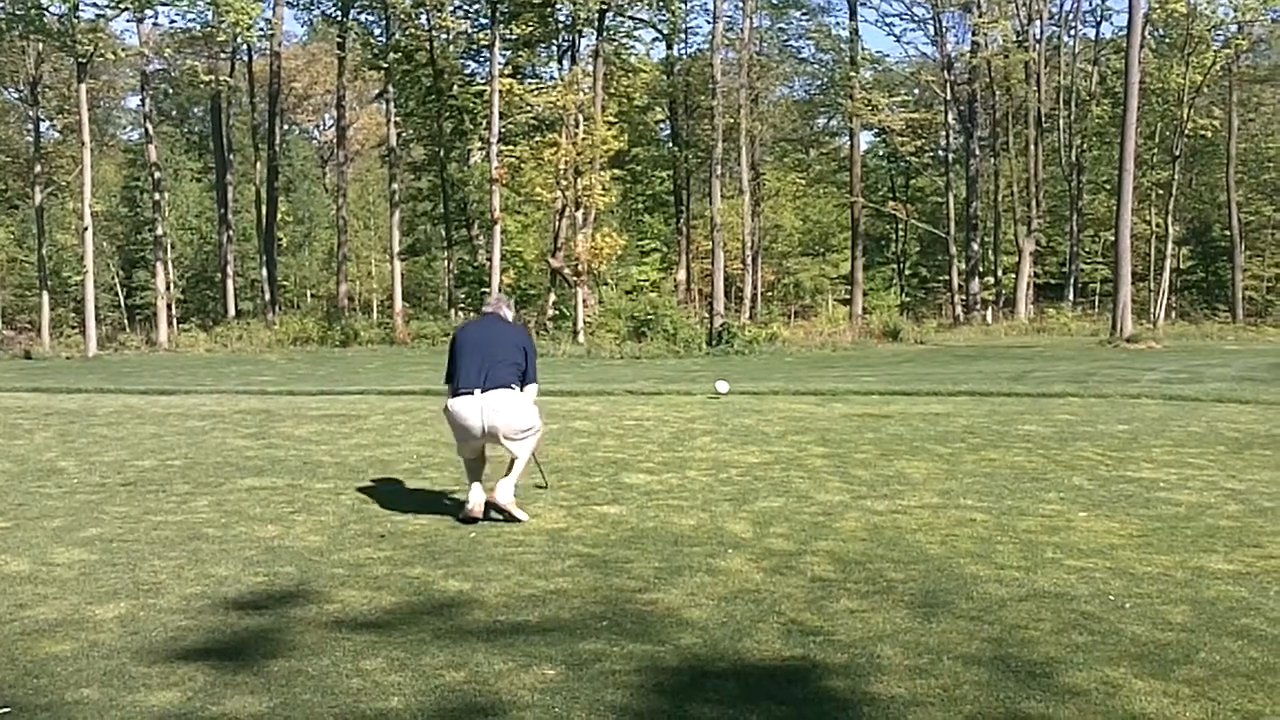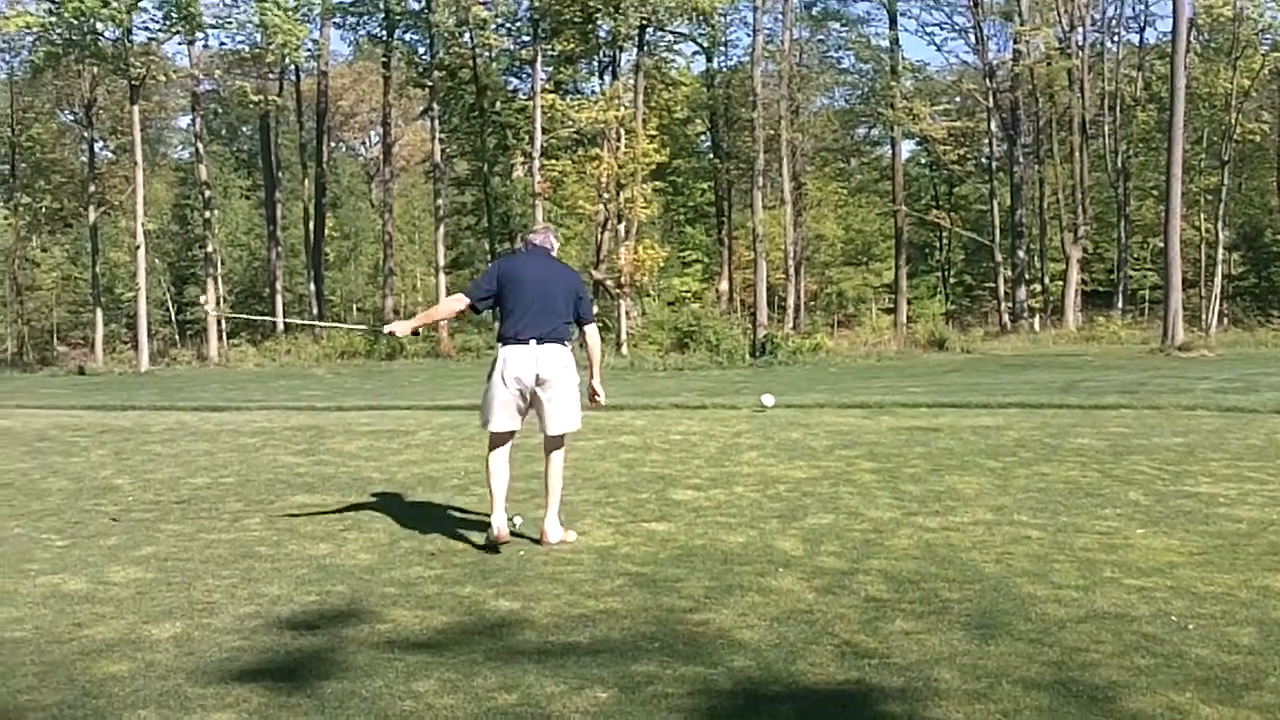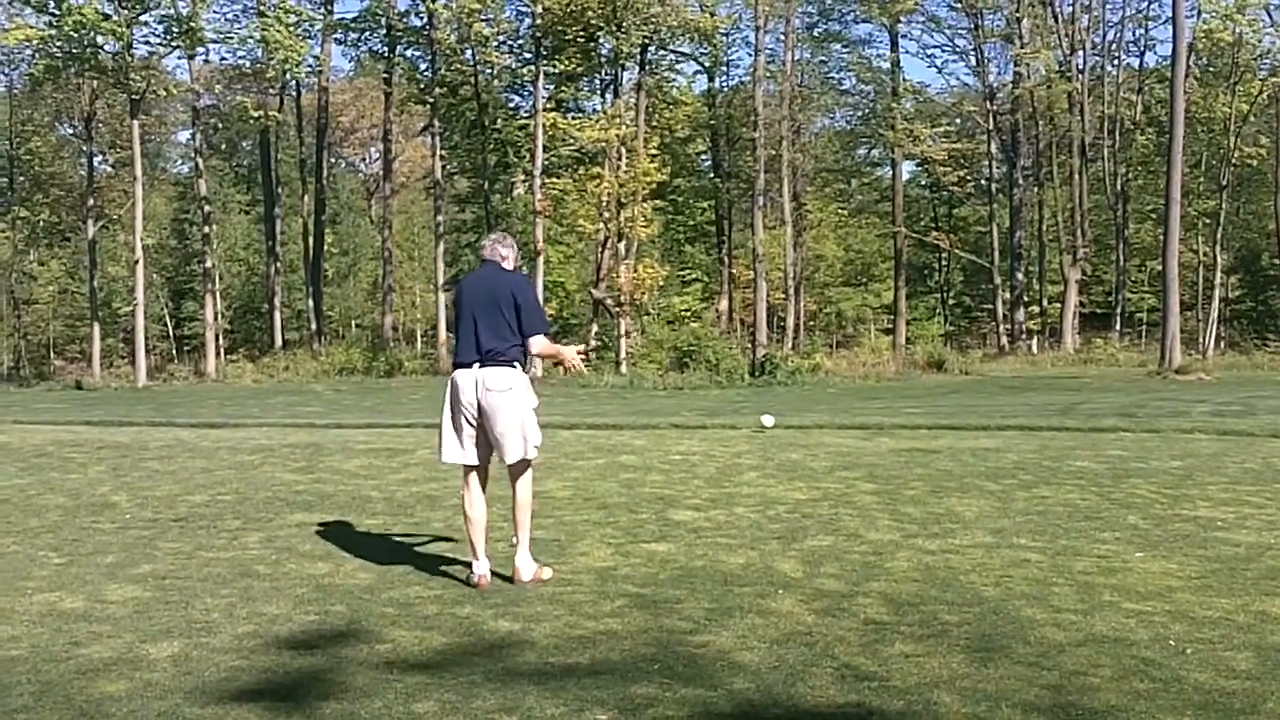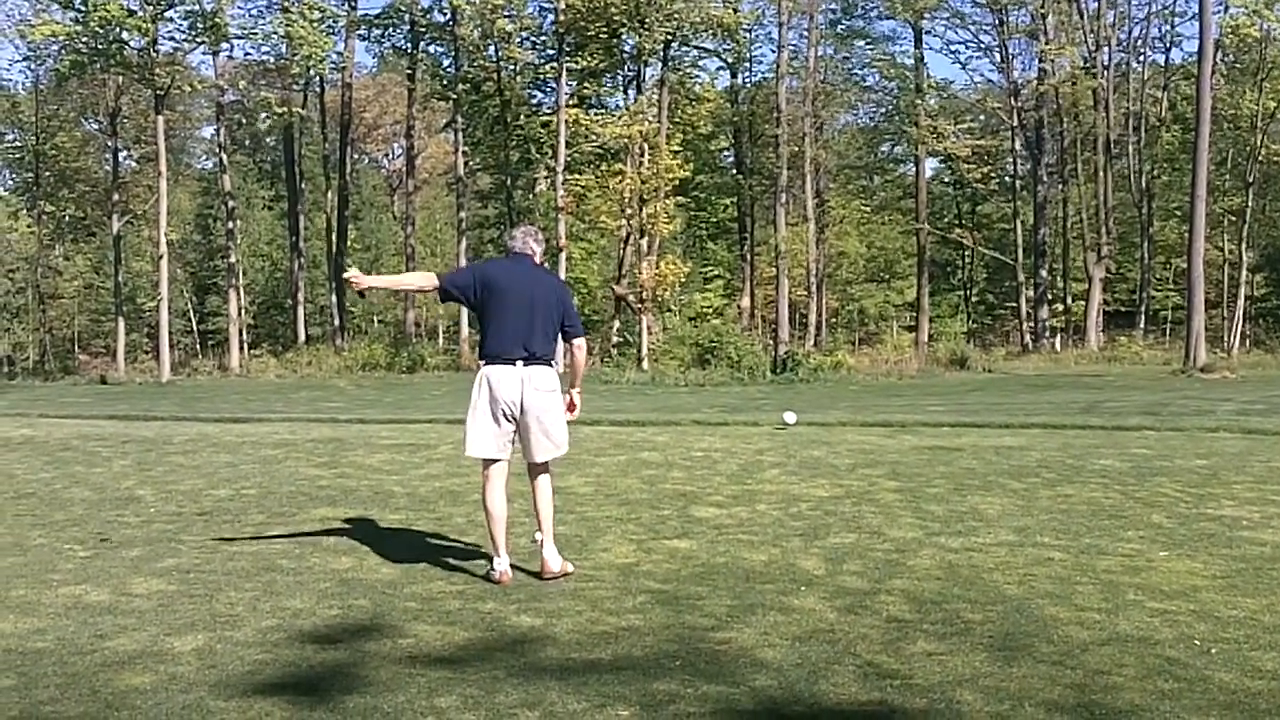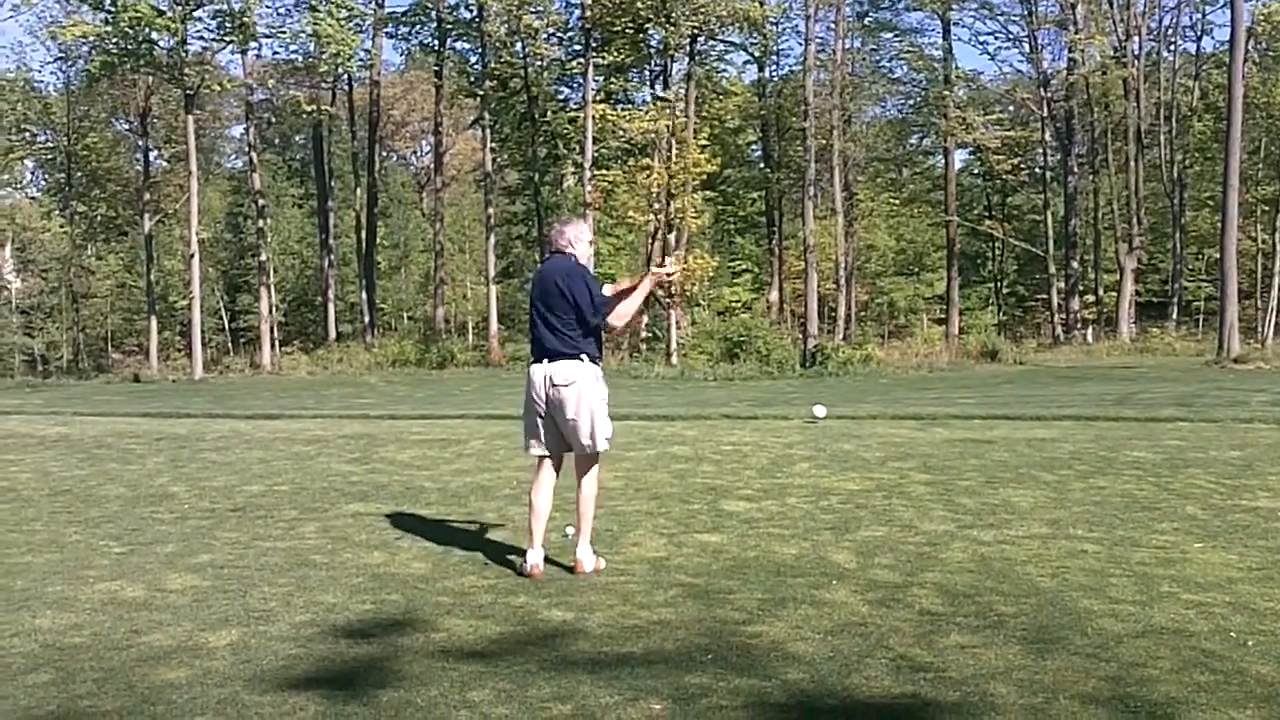
dt=1s
person 1, frame 1
left shoulder: (463, 331)
right shoulder: (520, 333)
left elbow: (451, 389)
right elbow: (530, 394)
left hip: (463, 409)
right hip: (504, 407)
left knee: (472, 446)
right knee: (534, 426)
left ankle: (475, 497)
right ankle: (504, 491)
person 1, frame 2
left shoulder: (505, 266)
right shoulder: (571, 276)
left elbow: (459, 302)
right elbow: (591, 332)
left wrist: (411, 324)
right wrist: (595, 377)
left hip: (513, 359)
right hip: (556, 359)
left knee: (499, 443)
right knee: (555, 445)
left ankle: (498, 519)
right ankle: (552, 525)
person 1, frame 3
left shoulder: (464, 287)
right shoulder: (518, 284)
right elbow: (535, 345)
left wrist: (557, 353)
right wrist: (563, 353)
left hip: (464, 381)
right hip: (505, 381)
left knee: (473, 478)
right knee: (520, 473)
left ankle: (479, 566)
right ankle: (523, 562)
person 1, frame 4
left shoulder: (488, 272)
right shoulder: (556, 285)
left elbow: (428, 281)
right elbow: (578, 345)
left wrist: (371, 280)
right wrist: (575, 389)
left hip: (496, 378)
right hip: (540, 379)
left knee: (494, 474)
right knee: (540, 470)
left ankle: (500, 562)
right ankle: (550, 555)
person 1, frame 5
left shoulder: (545, 274)
right shoulder: (573, 272)
left elbow: (601, 294)
right elbow: (614, 320)
left wrist: (644, 279)
right wrist: (648, 283)
left hip: (542, 374)
right hip: (576, 374)
left knee: (546, 468)
right knee: (587, 466)
left ankle: (534, 555)
right ankle: (583, 554)
